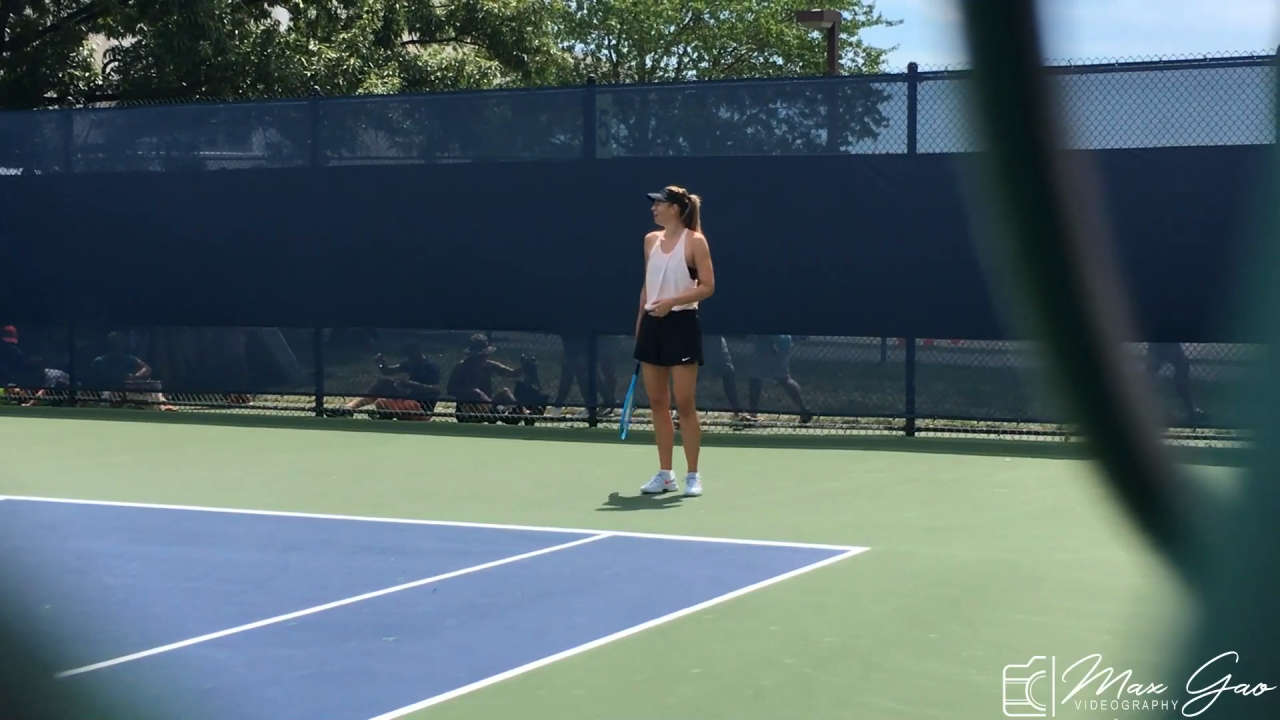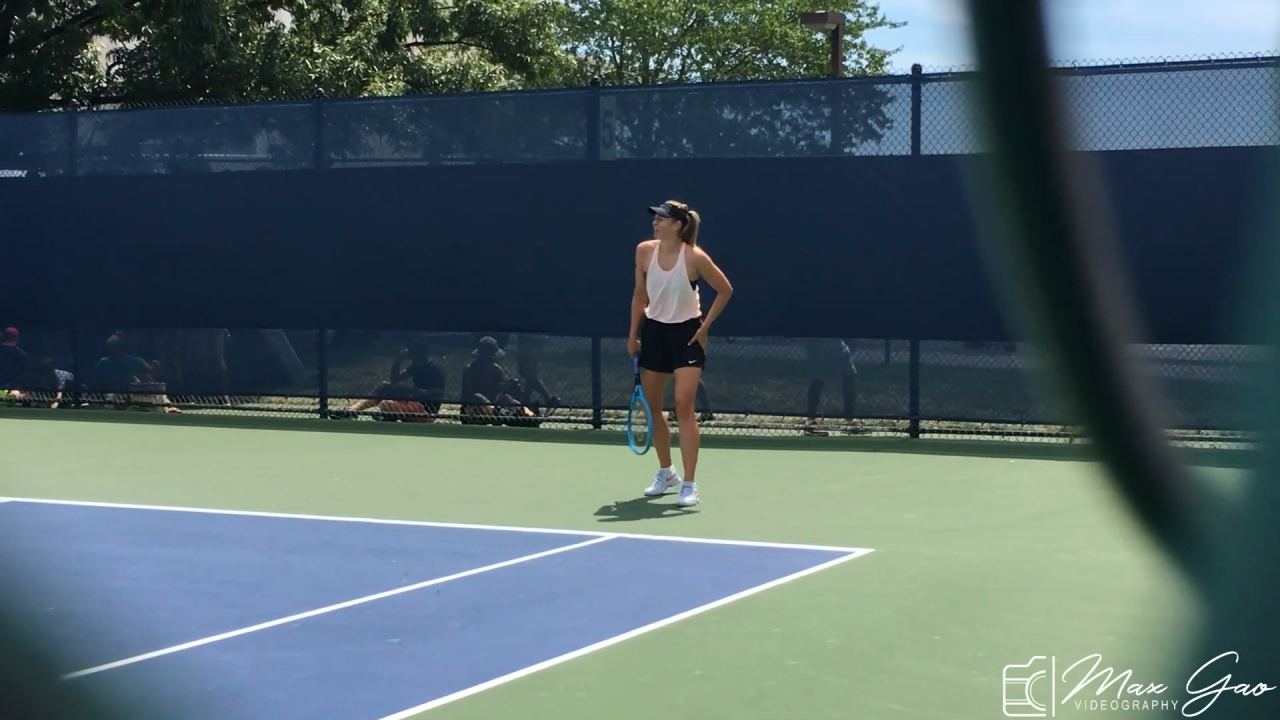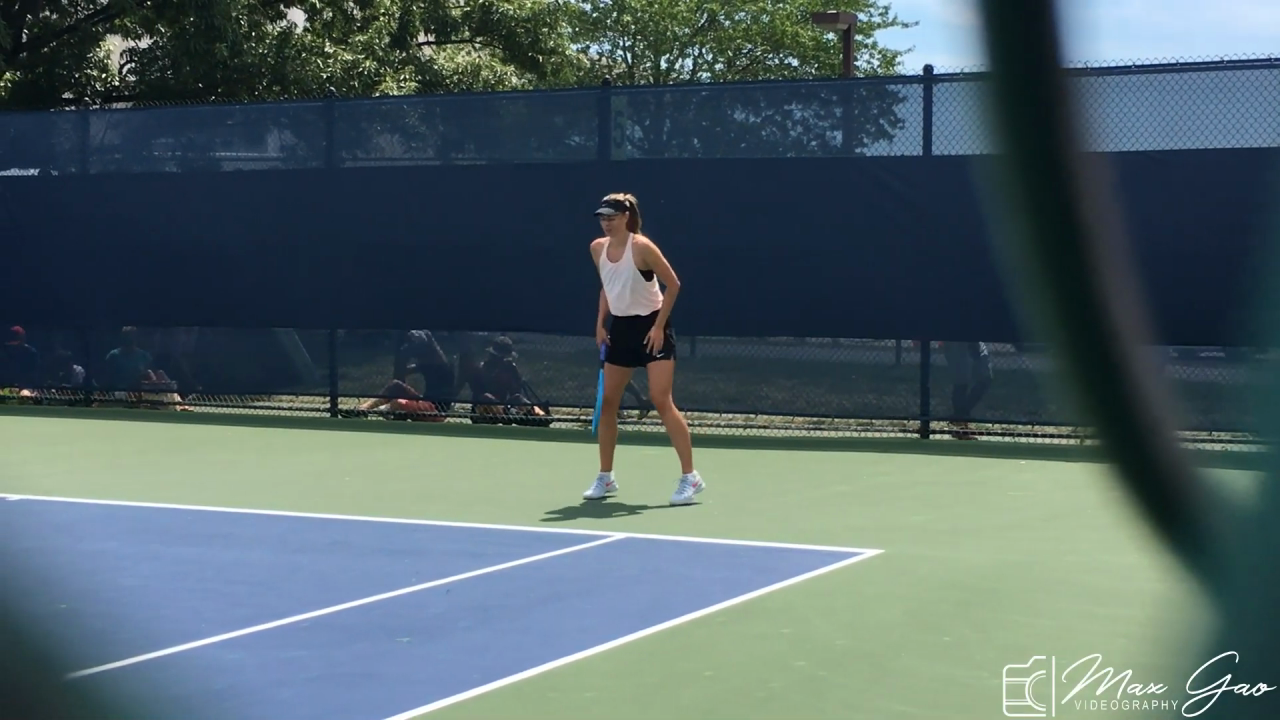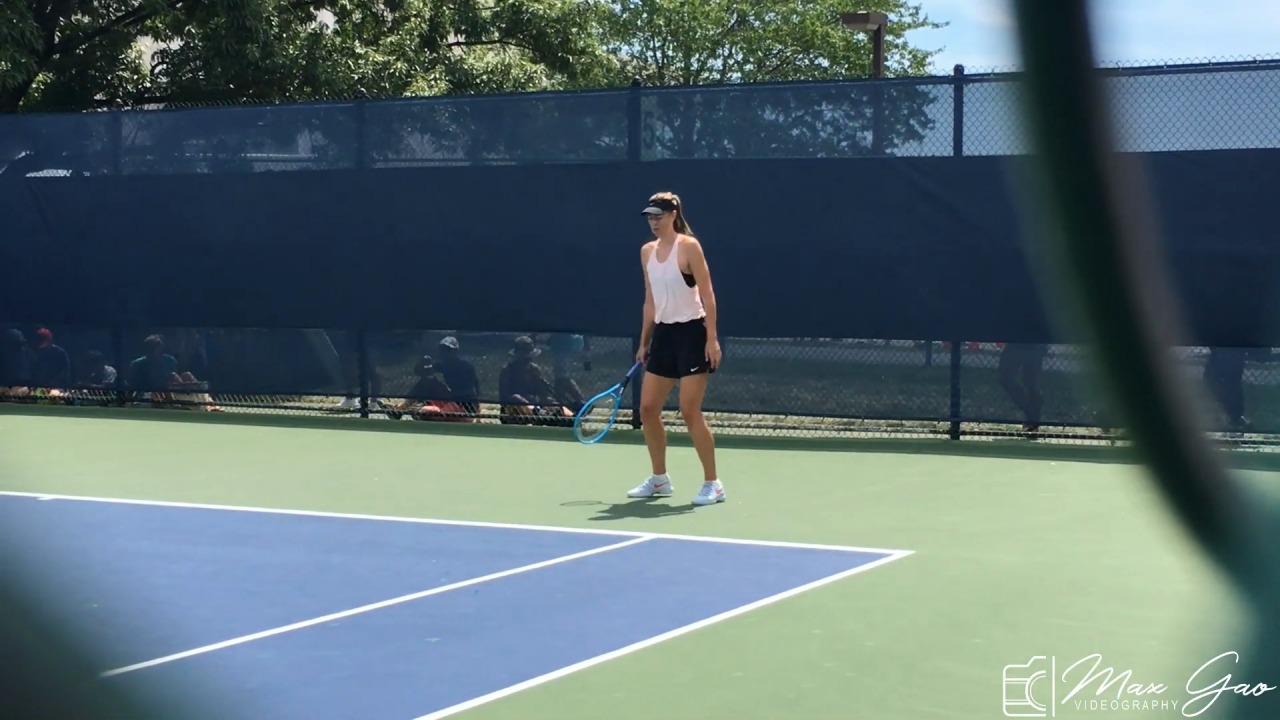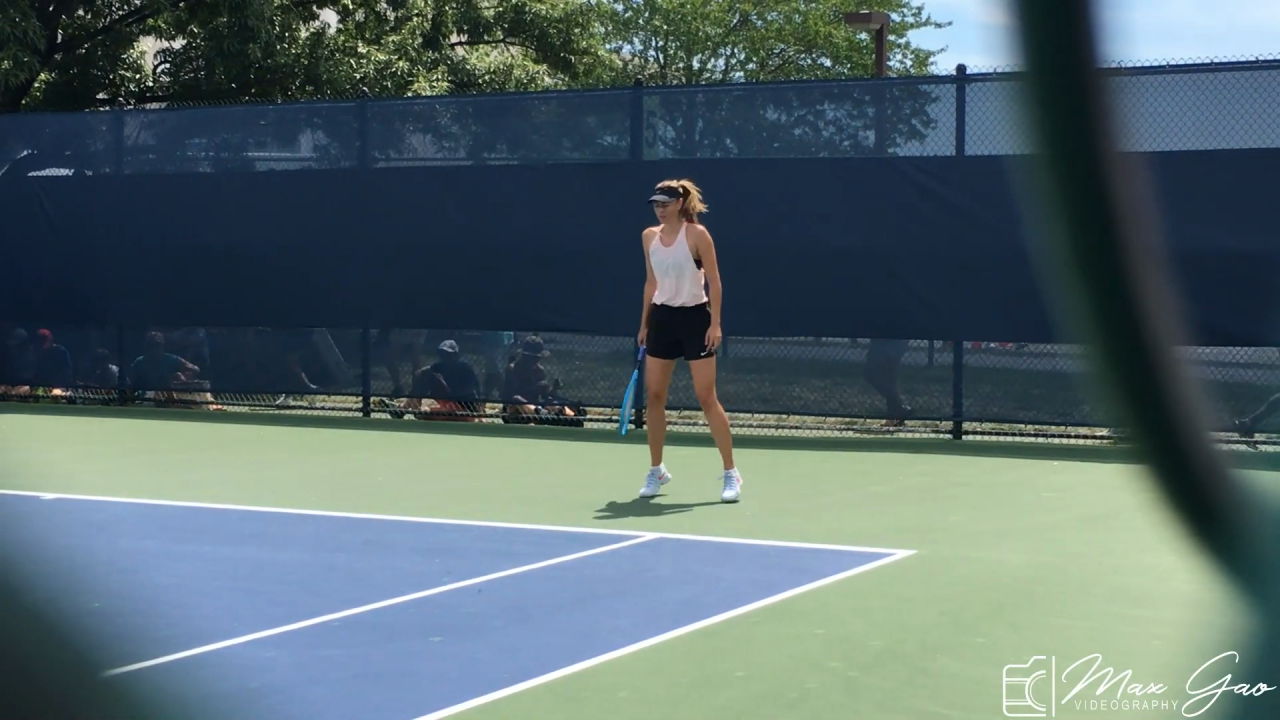
dt=1s
person 1, frame 1
left shoulder: (695, 241)
right shoulder: (651, 240)
left elbow: (707, 287)
left wrist: (672, 300)
right wrist: (639, 321)
left hip: (681, 324)
right hip: (652, 325)
left knee: (684, 405)
right knee: (657, 403)
left ankle: (693, 475)
right ankle: (665, 474)
person 1, frame 2
left shoulder: (695, 257)
right shoulder: (644, 251)
left elbow: (725, 290)
right elbow: (640, 295)
left wrist: (705, 326)
right wrist: (633, 334)
left hip: (686, 332)
right hip: (653, 330)
left knee: (684, 406)
right knee: (650, 404)
left ankle: (689, 484)
right ankle: (666, 471)
person 1, frame 3
left shoulder: (641, 246)
right shoulder: (598, 248)
left elbow: (673, 284)
left wrist: (659, 324)
right wrist: (600, 325)
left hip: (650, 327)
right hip: (620, 328)
left knee: (662, 403)
right knee: (606, 402)
left ankle: (690, 477)
right ankle: (606, 477)
person 1, frame 4
left shoulder: (689, 246)
right shoulder: (648, 251)
left elbow: (707, 295)
left wrist: (713, 338)
right wrist: (643, 342)
left hip: (691, 333)
right hip: (663, 334)
left knee: (690, 412)
right knee: (648, 409)
left ankle: (712, 483)
right ankle: (660, 478)
person 1, frame 5
left shoulder: (697, 234)
right shoulder: (649, 236)
left elbow: (714, 280)
left wrist: (716, 323)
right wrist: (644, 323)
left hip: (694, 317)
right hip: (662, 319)
left knee: (706, 399)
right knee: (654, 396)
left ankle: (730, 473)
right ankle: (656, 470)
